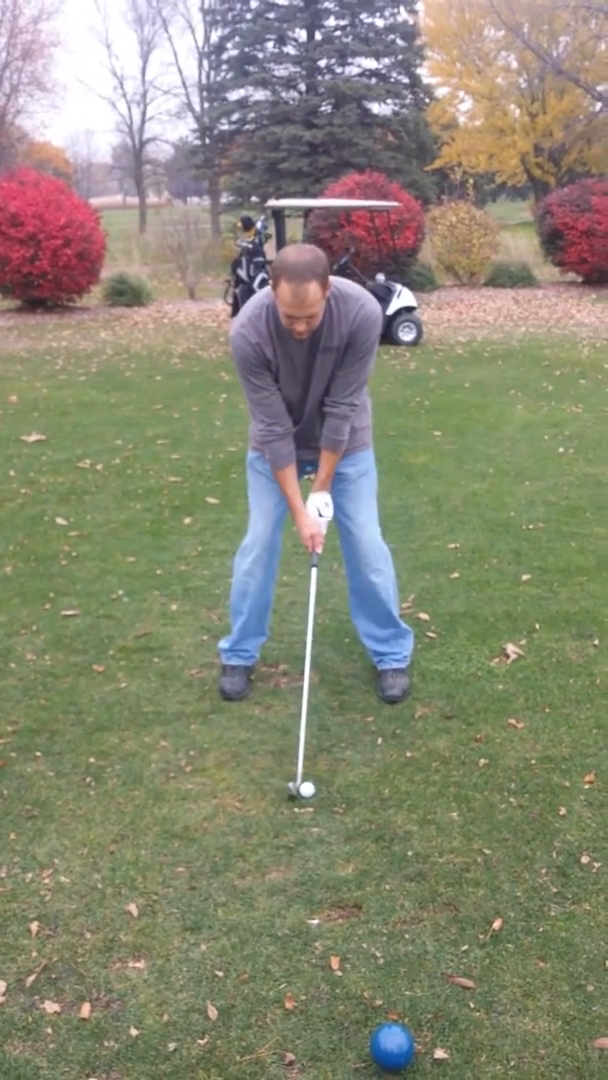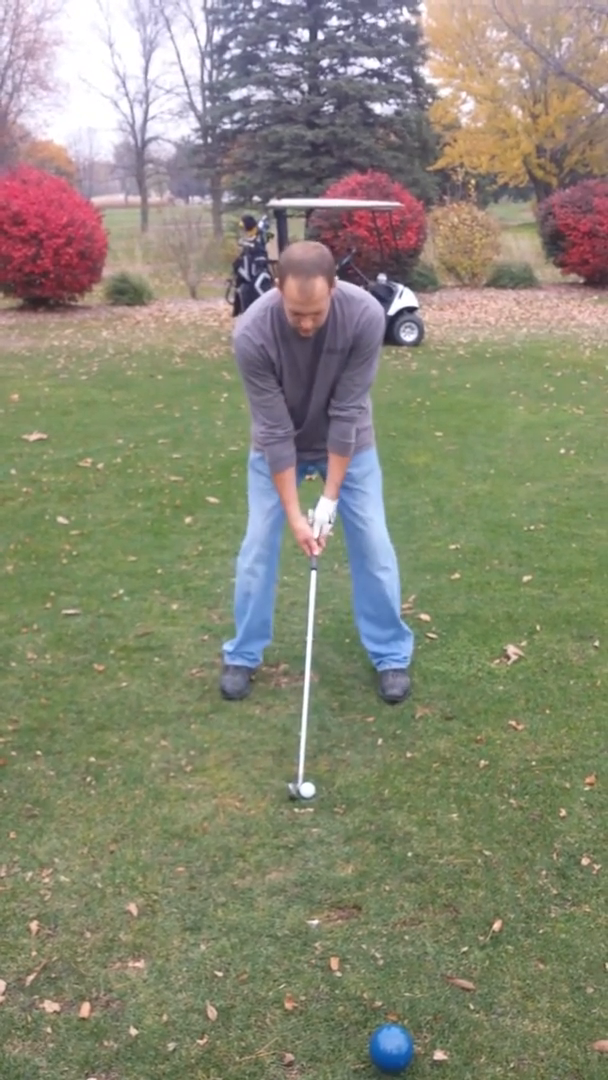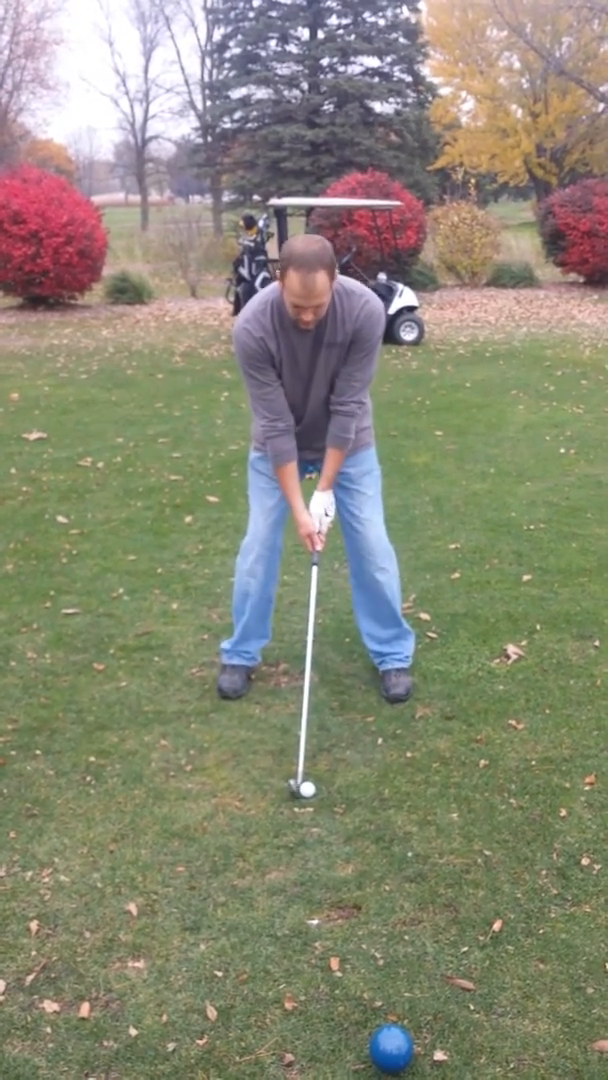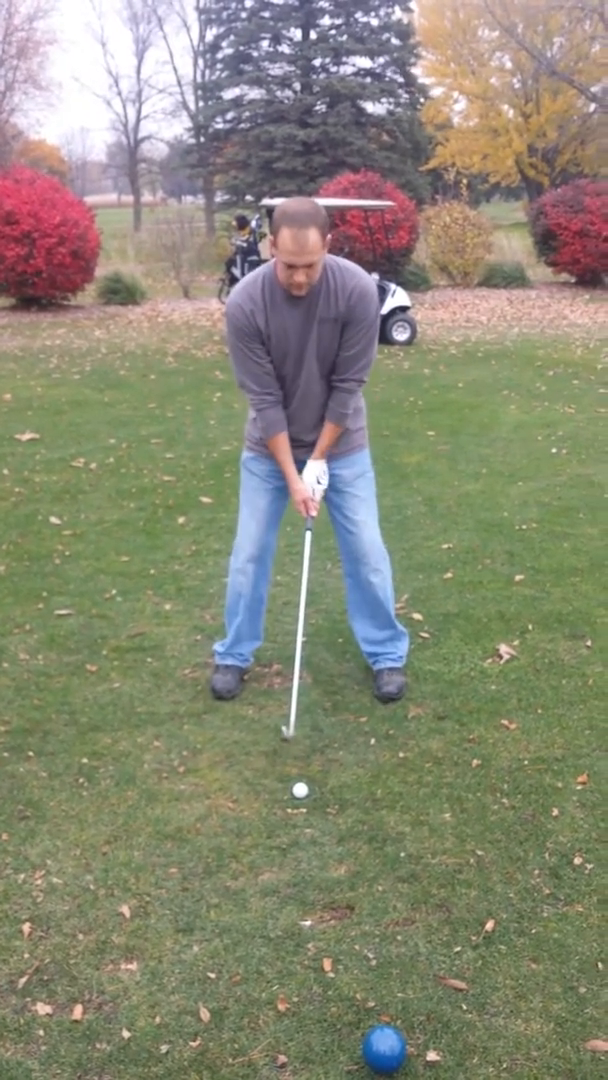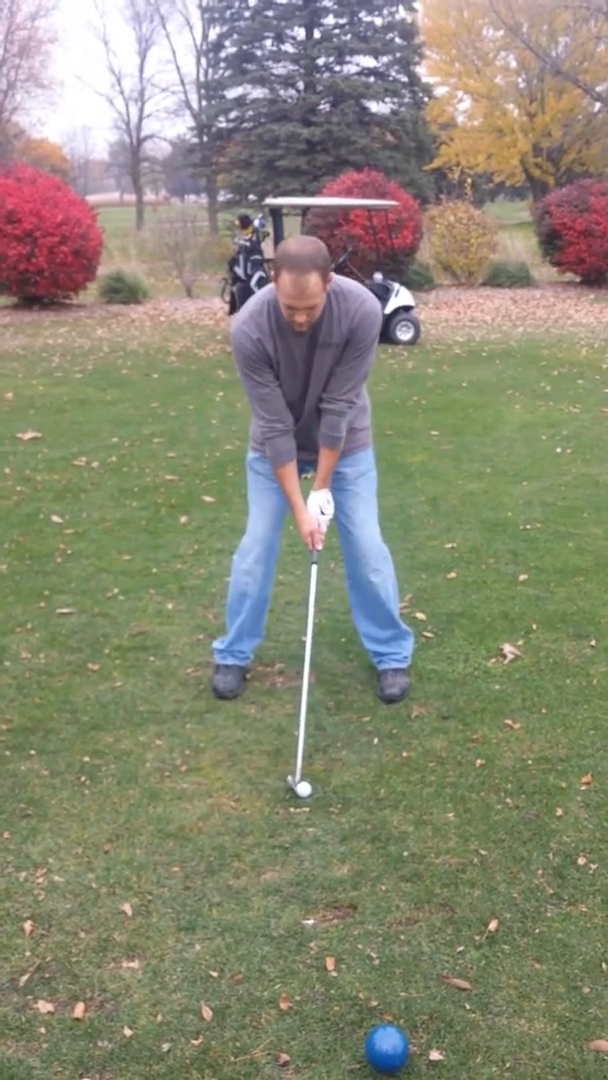
dt=0.5s
person 1, frame 1
left shoulder: (362, 312)
right shoulder: (247, 331)
left elbow: (342, 407)
right elbow: (272, 425)
left wrist: (322, 488)
right wrist: (298, 510)
left hip: (344, 442)
right hip: (275, 445)
left knee: (365, 543)
right knee: (259, 542)
left ankle: (391, 653)
right ankle: (238, 653)
person 1, frame 2
left shoulder: (366, 315)
right shoulder: (251, 333)
left elbow: (348, 410)
right elbow: (274, 429)
left wrist: (330, 496)
right wrist: (293, 515)
left hip: (347, 443)
right hip: (277, 446)
left knee: (372, 543)
right knee: (259, 543)
left ankle: (392, 655)
right ankle: (242, 655)
person 1, frame 3
left shoulder: (365, 310)
right shoulder: (252, 327)
left elbow: (348, 406)
right elbow: (275, 424)
left wrist: (325, 488)
right wrist: (297, 508)
left hip: (347, 444)
right hip: (277, 447)
left knee: (371, 545)
right knee: (259, 545)
left ankle: (393, 654)
right ankle: (240, 653)
person 1, frame 4
left shoulder: (358, 290)
right shoulder: (245, 303)
left elbow: (349, 384)
right elbow: (263, 399)
left wrist: (320, 457)
right wrist: (291, 475)
left hip: (341, 442)
right hip: (270, 445)
left knee: (364, 548)
right knee: (251, 548)
left ankle: (386, 654)
right ankle: (234, 654)
person 1, frame 5
left shoulder: (362, 310)
right shoulder: (249, 328)
left elbow: (338, 406)
right elbow: (274, 424)
left wrist: (322, 487)
right wrist: (299, 508)
left hip: (345, 441)
right hip: (275, 445)
left knee: (365, 546)
right knee: (257, 545)
left ankle: (392, 654)
right ankle: (233, 654)
